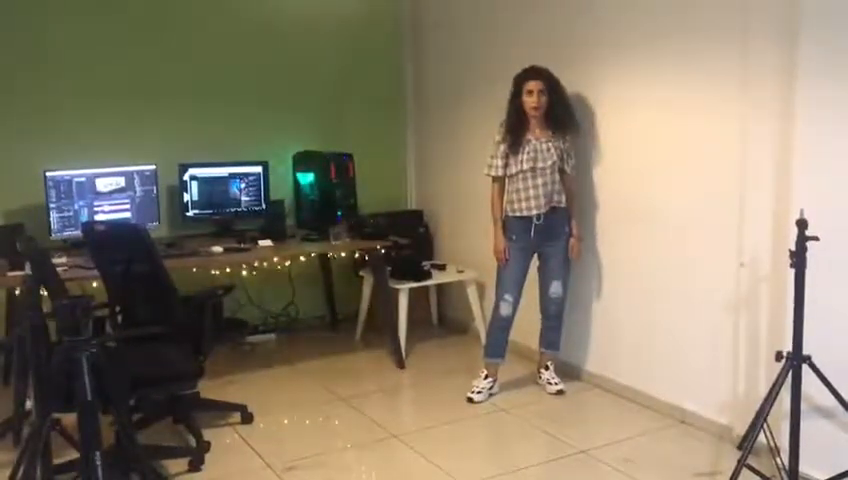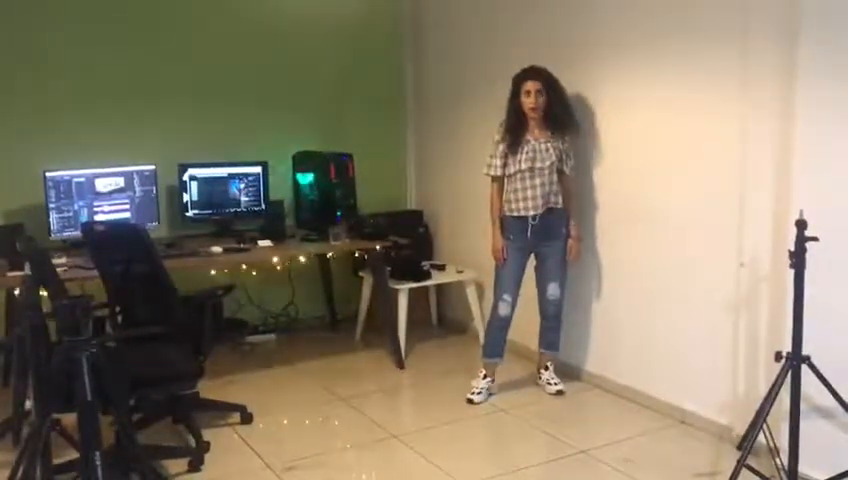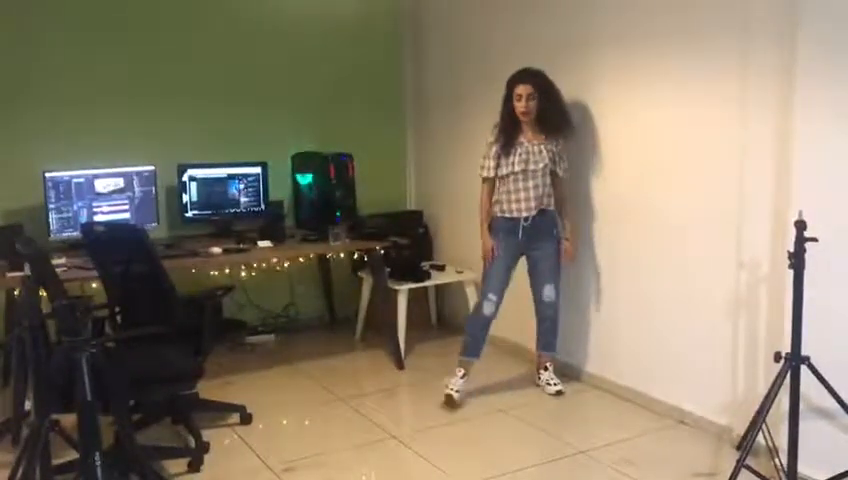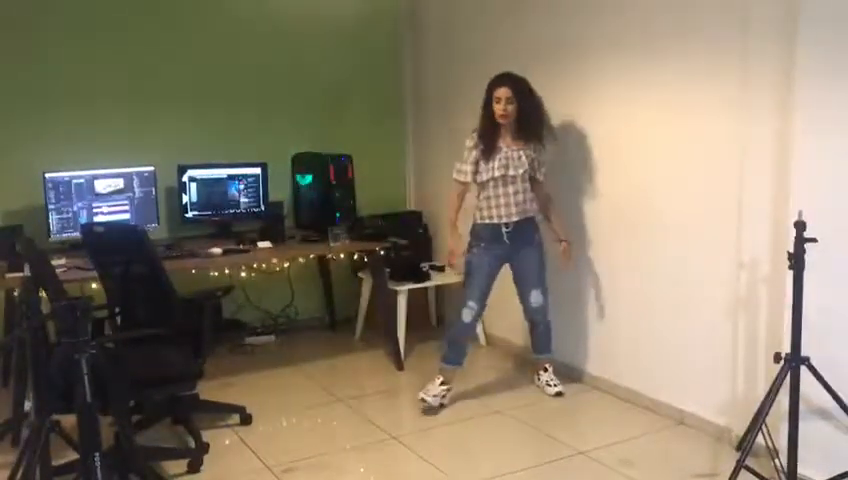
dt=0.2s
person 1, frame 1
left shoulder: (561, 138)
right shoulder: (508, 138)
left elbow: (568, 185)
right elbow: (497, 187)
left wrist: (575, 230)
right wrist: (498, 233)
left hip: (555, 227)
right hip: (518, 227)
left knee: (554, 301)
right knee: (506, 303)
left ankle: (546, 368)
right ankle: (489, 375)
person 1, frame 2
left shoulder: (560, 138)
right shoulder: (507, 138)
left elbow: (566, 185)
right elbow: (496, 187)
left wrist: (573, 230)
right wrist: (496, 232)
left hip: (552, 227)
right hip: (515, 227)
left knee: (552, 301)
right knee: (503, 303)
left ankle: (546, 368)
right ankle: (487, 375)
person 1, frame 3
left shoulder: (554, 140)
right shoulder: (500, 139)
left elbow: (559, 188)
right elbow: (488, 187)
left wrist: (567, 231)
right wrist: (485, 233)
left hip: (543, 229)
right hip: (506, 229)
left knee: (549, 303)
right knee: (487, 303)
left ankle: (545, 368)
right ankle: (462, 373)
person 1, frame 4
left shoulder: (532, 146)
right shoulder: (478, 143)
left elbow: (541, 192)
right elbow: (460, 188)
left wrist: (560, 233)
right wrist: (453, 233)
left hip: (525, 235)
right hip: (486, 236)
left knee: (537, 307)
right knee: (469, 310)
left ankle: (543, 370)
right ankle: (443, 382)
